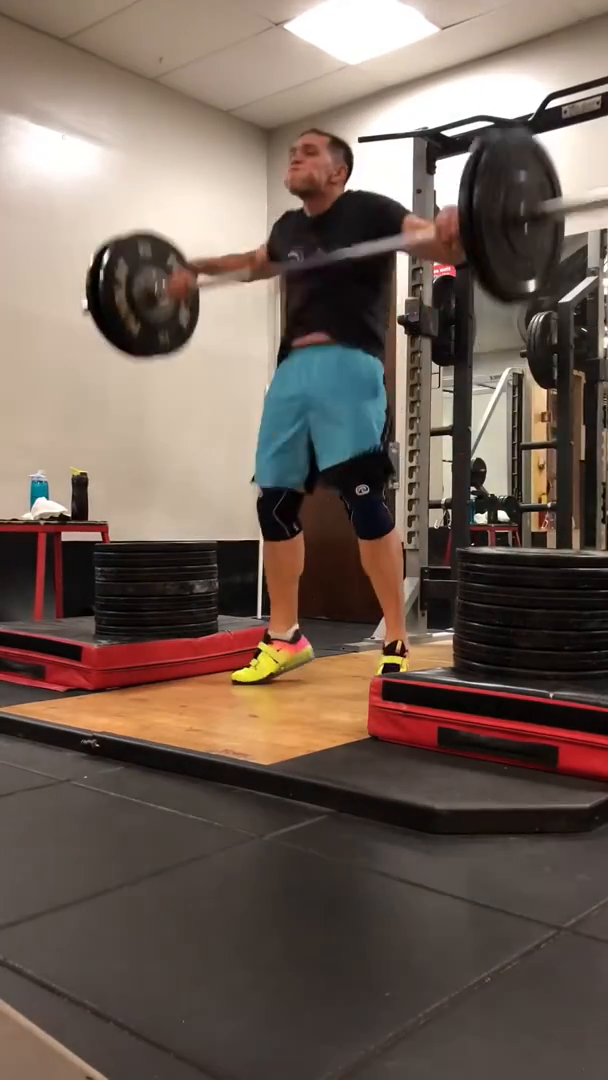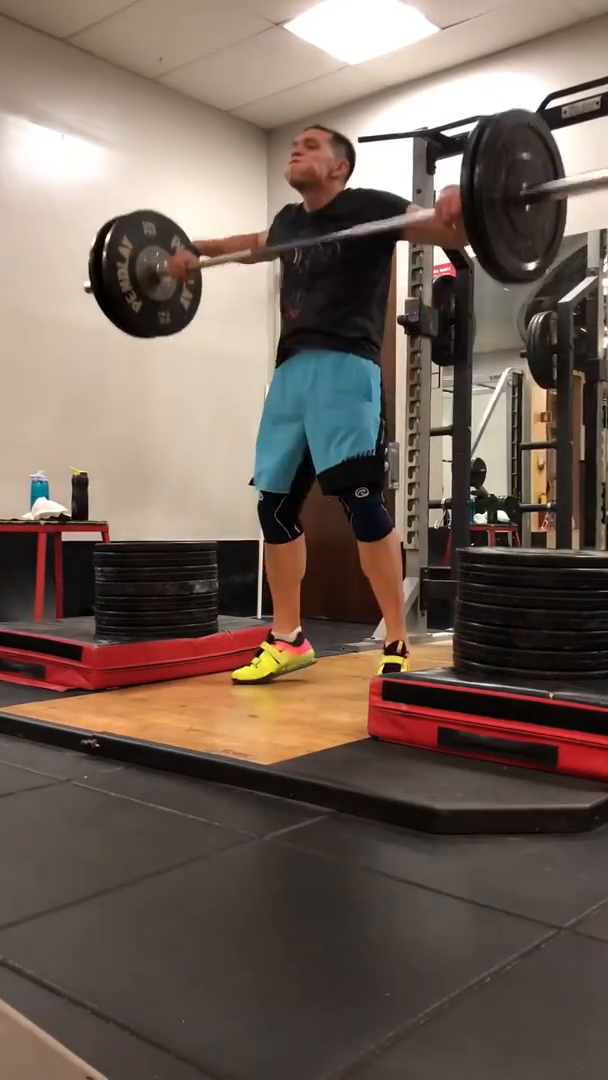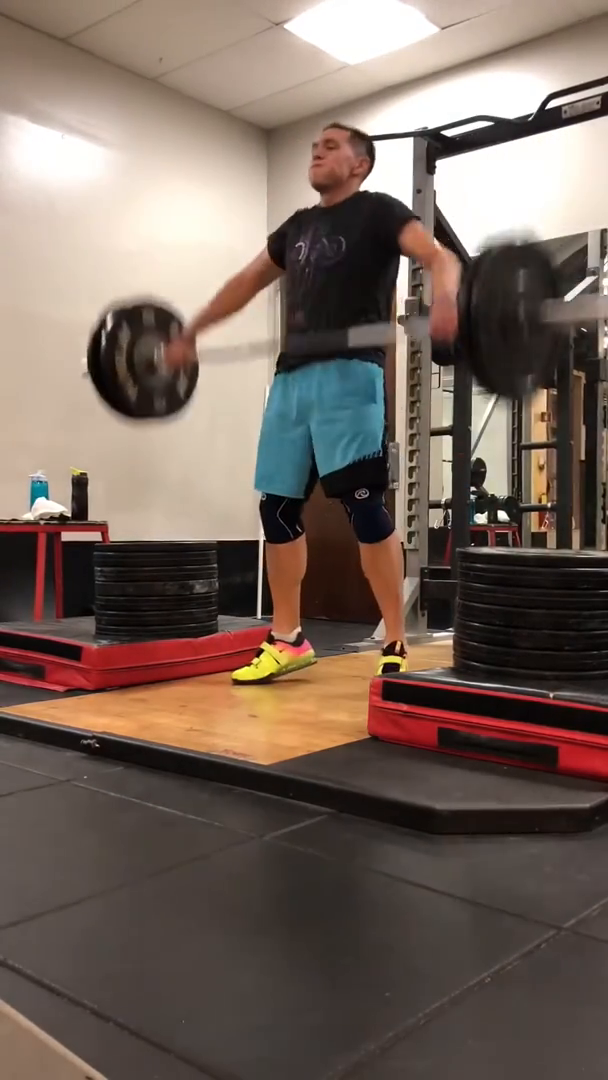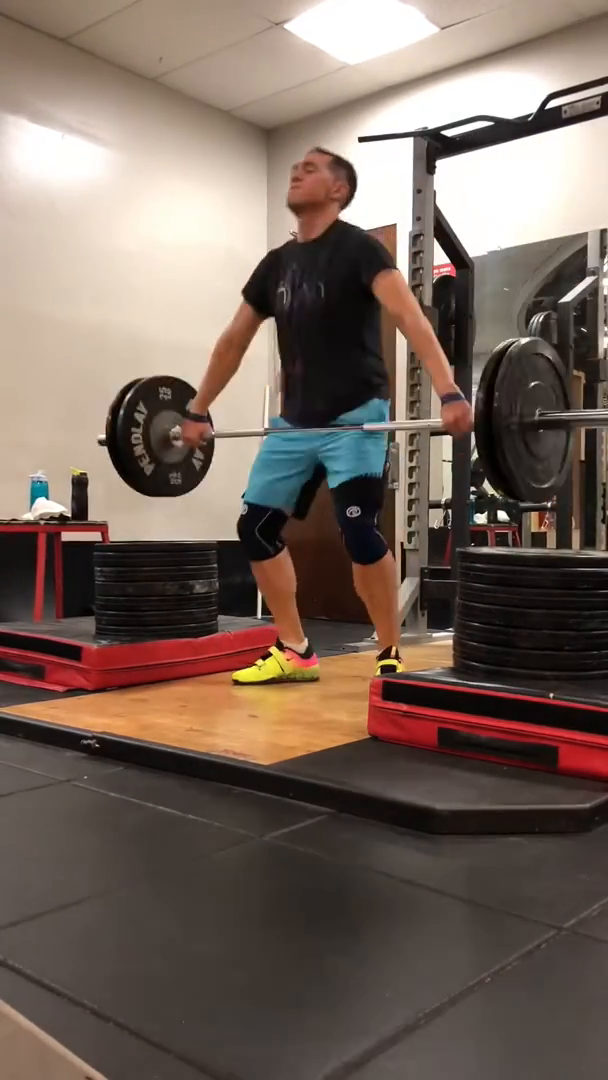
dt=0.2s
person 1, frame 1
left shoulder: (366, 211)
right shoulder: (289, 224)
left elbow: (444, 241)
right elbow: (261, 262)
left wrist: (448, 235)
right wrist: (195, 271)
left hip: (348, 364)
right hip: (292, 368)
left knee: (363, 497)
right knee: (275, 502)
left ankle: (396, 647)
right ankle: (284, 638)
person 1, frame 2
left shoulder: (366, 204)
right shoulder: (289, 217)
left elbow: (449, 231)
right elbow: (262, 243)
left wrist: (450, 216)
right wrist: (197, 250)
left hip: (345, 366)
right hip: (290, 370)
left knee: (361, 500)
right knee: (275, 505)
left ankle: (398, 648)
right ankle: (287, 639)
person 1, frame 3
left shoulder: (375, 210)
right shoulder: (298, 225)
left elbow: (438, 258)
right elbow: (247, 281)
left wrist: (446, 301)
right wrist: (192, 332)
left hip: (349, 373)
right hip: (294, 378)
left knee: (363, 502)
right knee: (278, 507)
left ankle: (396, 651)
right ankle: (288, 641)
person 1, frame 4
left shoulder: (356, 249)
right shoulder: (275, 264)
left elbow: (409, 318)
right elbow: (234, 340)
left wrist: (449, 394)
right wrist: (198, 411)
left hip: (355, 416)
right hip: (296, 419)
left knee: (356, 522)
right knee: (256, 524)
left ankle: (391, 657)
right ankle: (294, 650)
